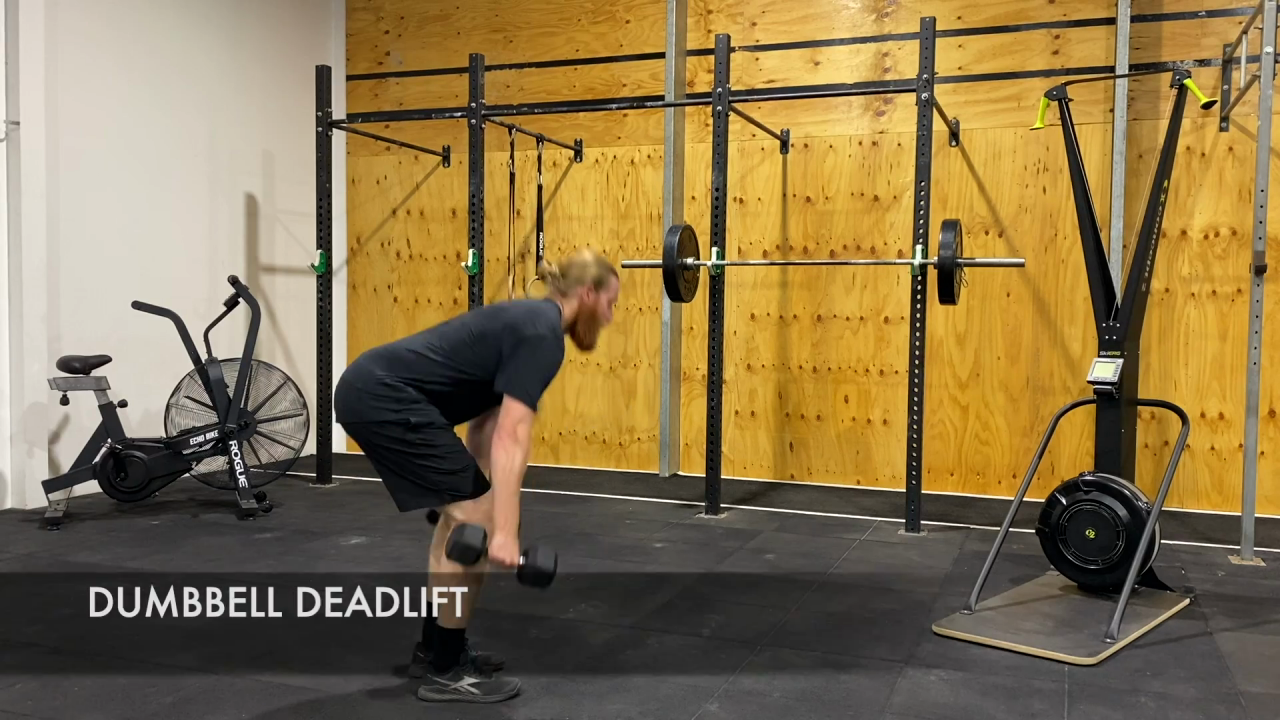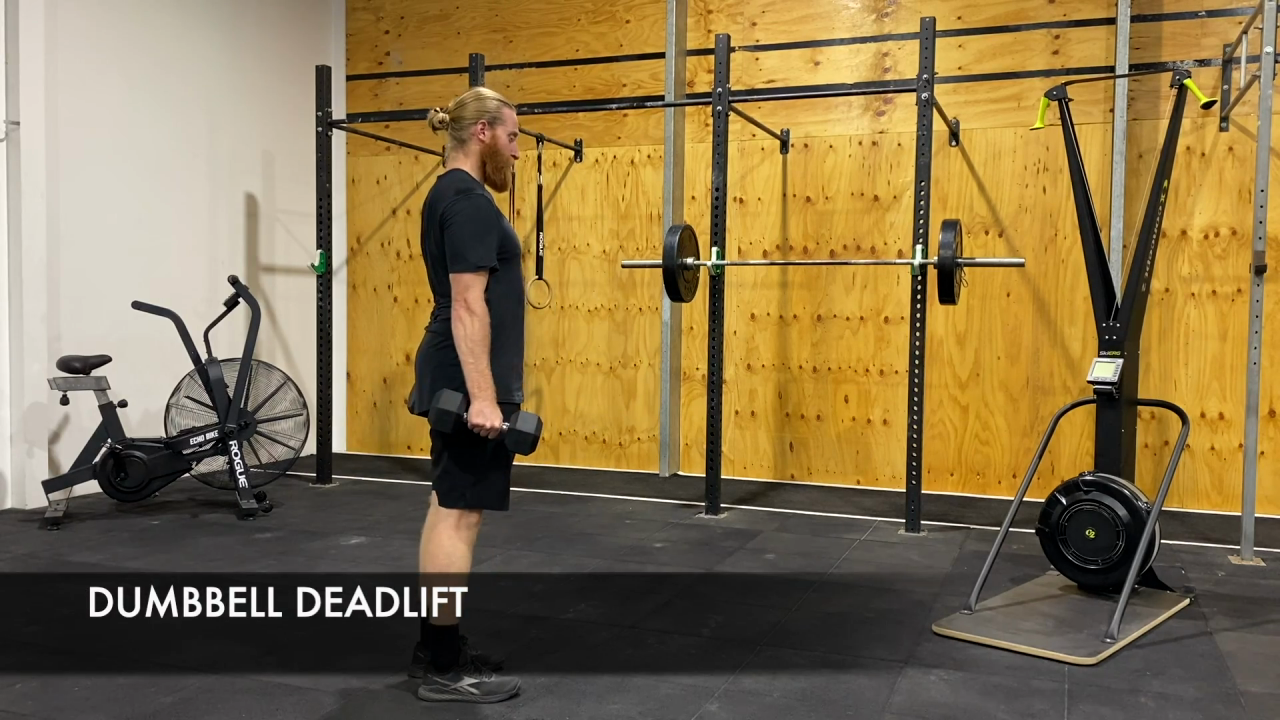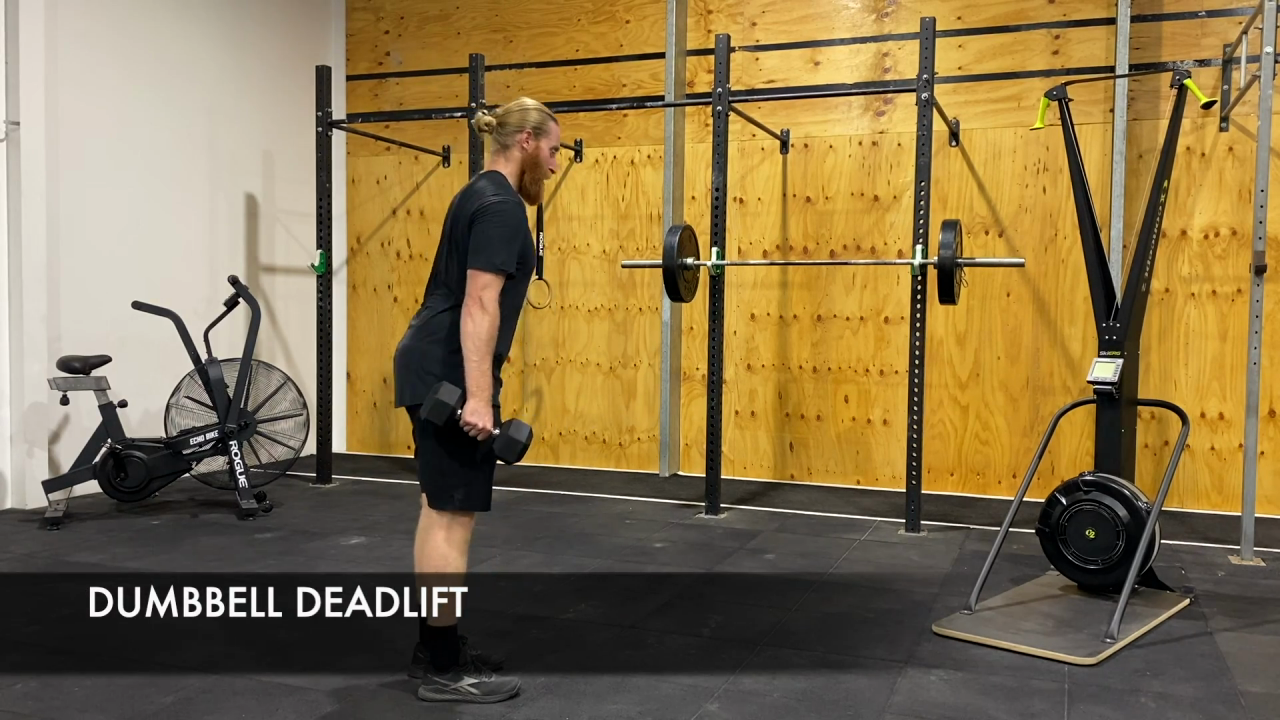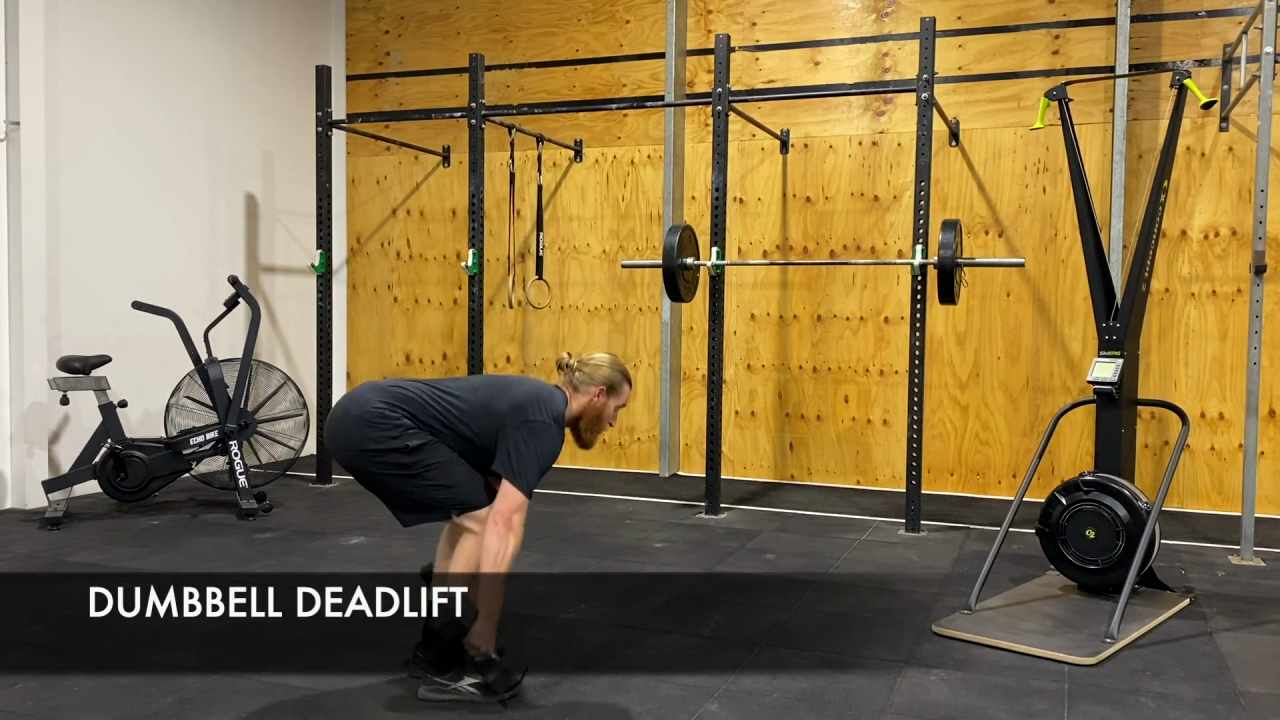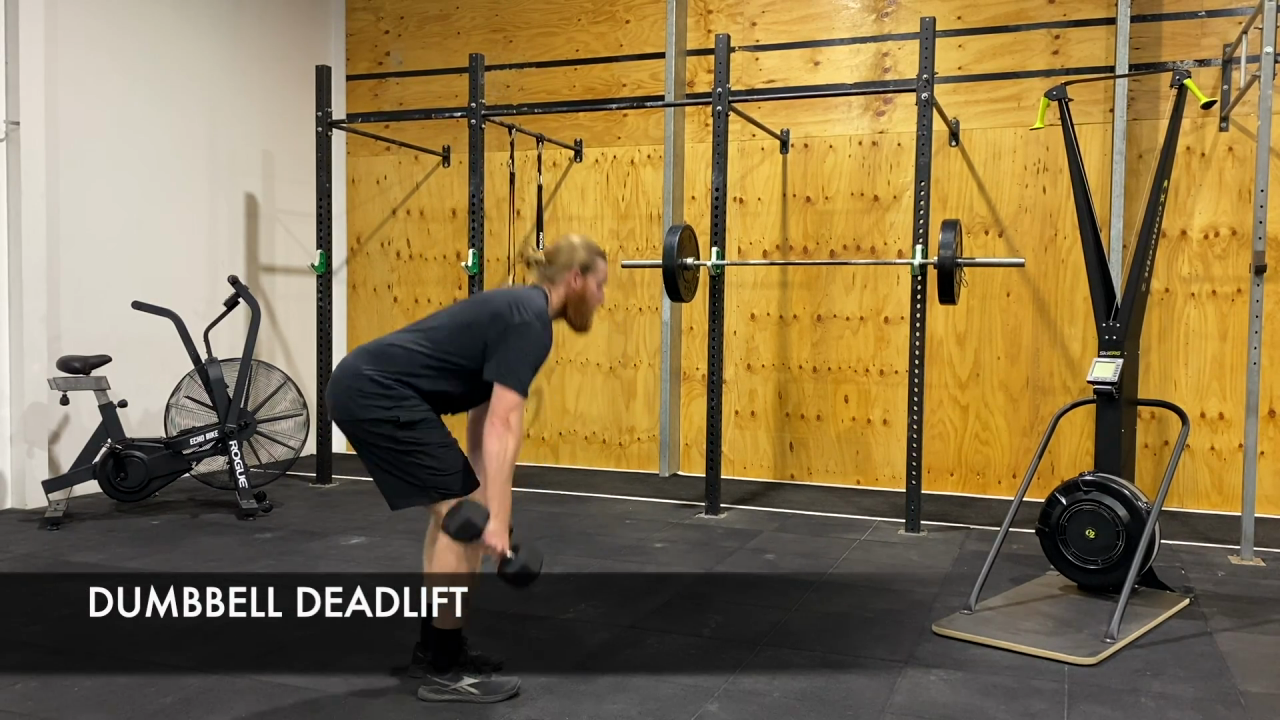
dt=1s
person 1, frame 1
left shoulder: (526, 321)
right shoulder: (543, 336)
left elbow: (489, 419)
right elbow: (511, 438)
left wrist: (476, 487)
right wrist: (504, 533)
left hip: (370, 387)
right hip: (388, 397)
left knee: (463, 511)
right knee: (474, 519)
left ankle: (437, 646)
right ankle: (446, 666)
person 1, frame 2
left shoulder: (450, 195)
right shoulder: (469, 200)
right elbow: (468, 305)
right wrist: (483, 396)
left hip: (456, 377)
right hip: (468, 382)
left knee: (447, 508)
right knee: (460, 513)
left ankle: (437, 647)
right ankle: (444, 666)
person 1, frame 3
left shoulder: (483, 196)
right shoulder: (502, 206)
right elbow: (479, 305)
right wrist: (478, 397)
left hip: (433, 368)
right hip: (447, 374)
left knee: (443, 510)
right knee: (454, 516)
left ankle: (437, 646)
right ankle: (443, 667)
person 1, frame 4
left shoulder: (537, 401)
right shoulder: (543, 425)
left elbow: (488, 492)
right elbow: (505, 523)
right wrist: (486, 623)
left hip: (358, 418)
right hip: (373, 427)
left knee: (469, 511)
right knee: (480, 518)
left ankle: (436, 644)
right ankle: (445, 667)
person 1, frame 5
left shoulder: (514, 310)
right shoulder: (530, 324)
left elbow: (485, 414)
right elbow: (503, 426)
left wrist: (477, 492)
right wrist: (497, 522)
left hip: (371, 388)
right hip: (377, 394)
left knee: (457, 509)
left ankle: (437, 645)
right ankle: (443, 665)
